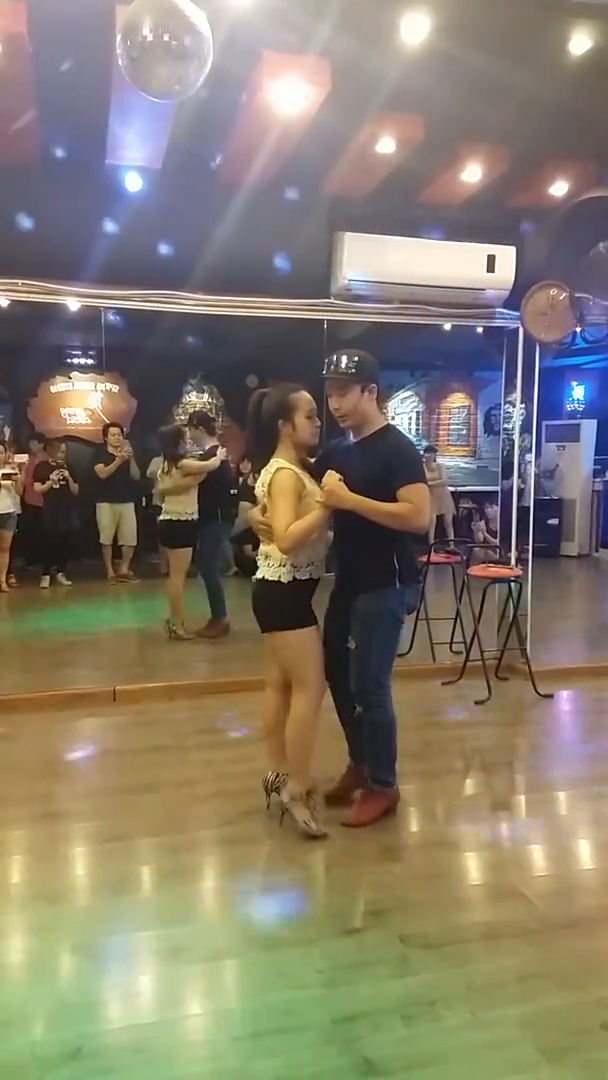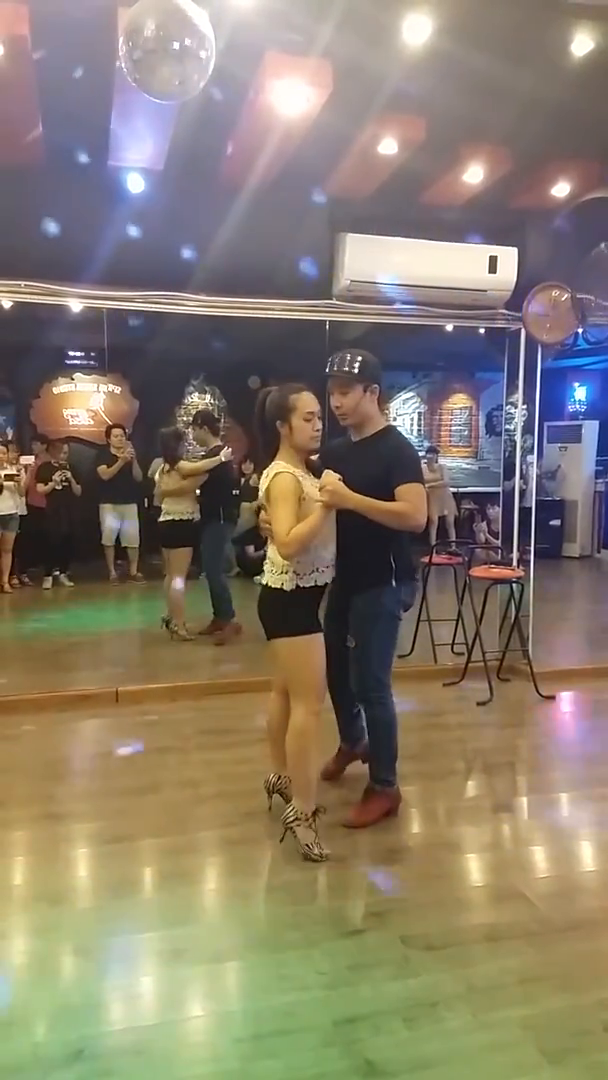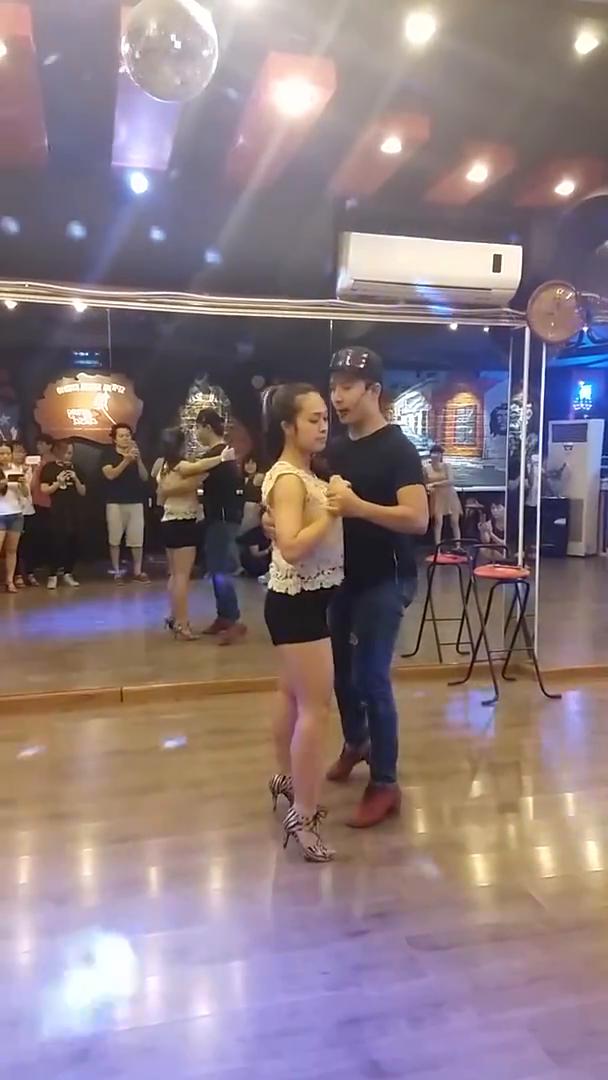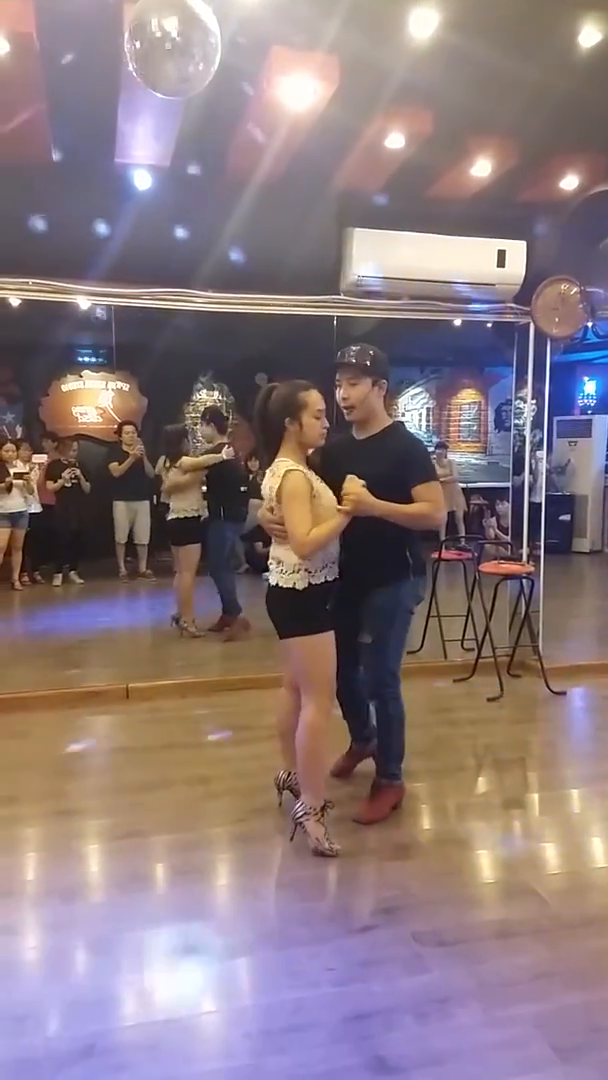
dt=0.2s
person 1, frame 1
left shoulder: (397, 450)
right shoulder: (337, 451)
left elbow: (418, 519)
left wrist: (349, 500)
right wrist: (263, 514)
left hip: (385, 584)
right hip: (348, 580)
left knee: (368, 685)
right knee: (337, 673)
left ankle: (381, 787)
right ankle: (360, 762)
person 1, frame 2
left shoulder: (396, 450)
right shoulder: (335, 451)
left elbow: (416, 517)
left wrist: (352, 499)
left hip: (384, 583)
right hip: (345, 578)
left knee: (371, 682)
right knee: (334, 666)
left ankle: (384, 787)
right ankle: (352, 741)
person 1, frame 3
left shoulder: (396, 448)
right shoulder: (337, 450)
left elbow: (416, 519)
left wrist: (358, 507)
left hip: (384, 580)
right hip: (348, 577)
left knee: (371, 678)
right knee: (340, 669)
left ankle: (384, 784)
right ankle: (358, 744)
person 1, frame 4
left shoulder: (405, 447)
right shoulder: (336, 450)
left elbow: (434, 514)
left wrist: (374, 506)
right wrist: (270, 515)
left hip: (393, 581)
right hip: (349, 577)
left knee: (380, 679)
right knee: (341, 666)
left ankle: (390, 780)
right ankle: (363, 740)
person 2, frame 1
left shoulder: (290, 468)
right shoulder: (284, 474)
right elbow: (286, 539)
right wrist: (325, 505)
left hip: (281, 589)
right hip: (285, 591)
left knee: (281, 685)
right knee: (308, 690)
left ankle: (277, 773)
right ankle: (296, 792)
person 2, frame 2
left shoulder: (302, 470)
right shoulder: (283, 478)
right elbow: (287, 545)
right wrist: (327, 506)
left hip: (296, 595)
right hip: (290, 598)
left knee: (285, 691)
right knee: (308, 702)
left ankle: (279, 776)
right ankle: (301, 811)
person 2, frame 3
left shoulder: (304, 471)
right shoulder: (288, 479)
right elbow: (292, 549)
right wrist: (332, 512)
left hip: (300, 597)
right hip: (298, 600)
left knee: (293, 693)
right knee: (315, 706)
left ankle: (285, 776)
right ankle: (303, 816)
person 2, frame 4
left shoulder: (285, 468)
right shoulder: (295, 476)
right elbow: (306, 545)
right wrist: (346, 513)
left hip: (288, 590)
right hip: (302, 594)
left knee: (296, 687)
right knee: (319, 699)
left ankle: (289, 772)
right ankle: (310, 808)
